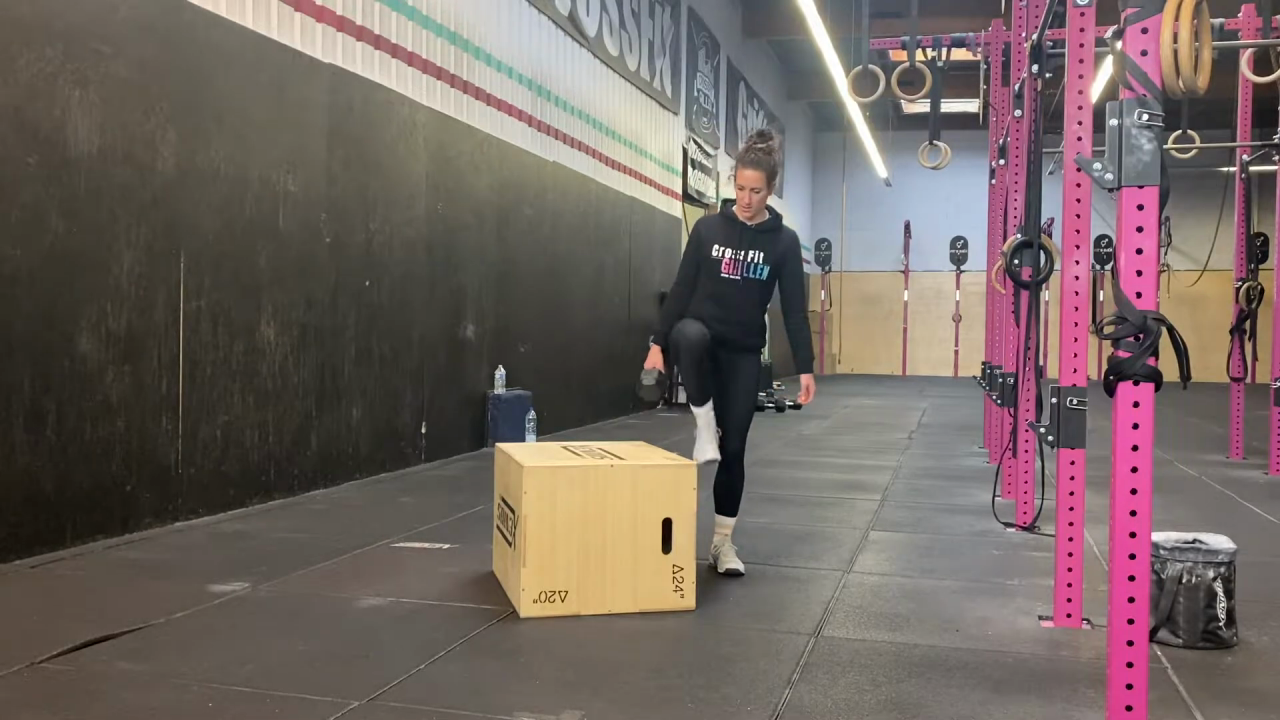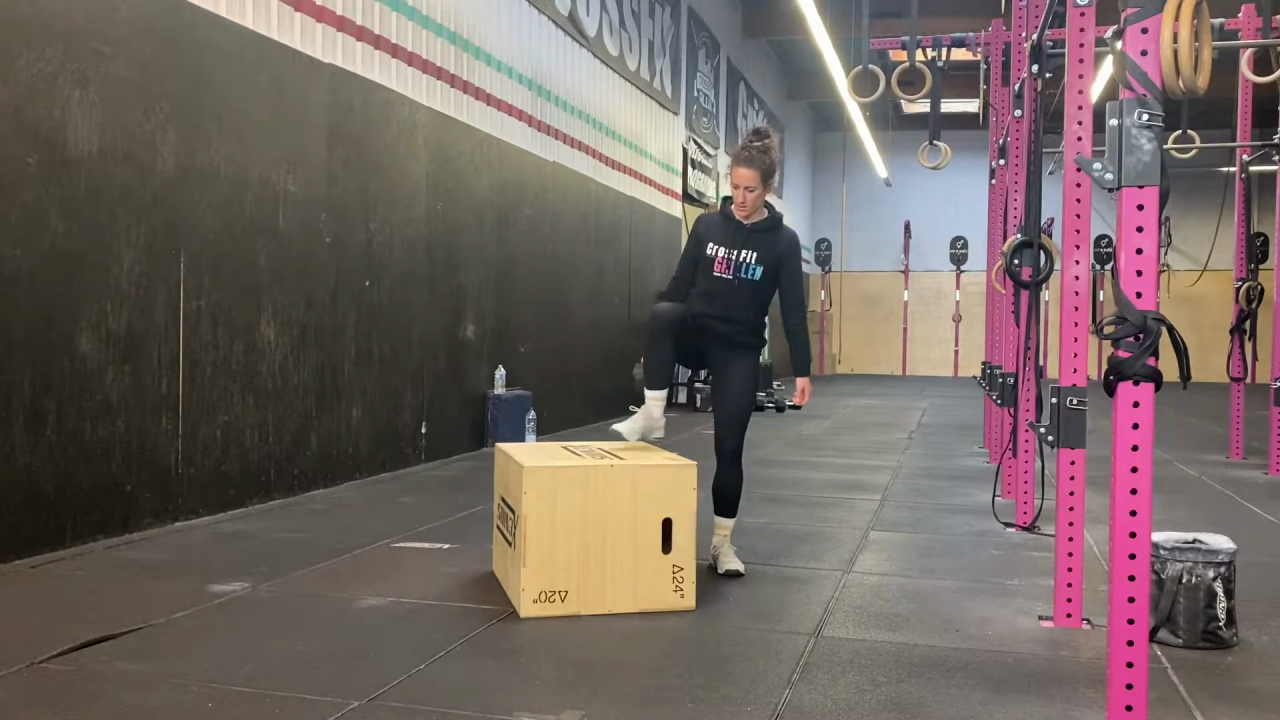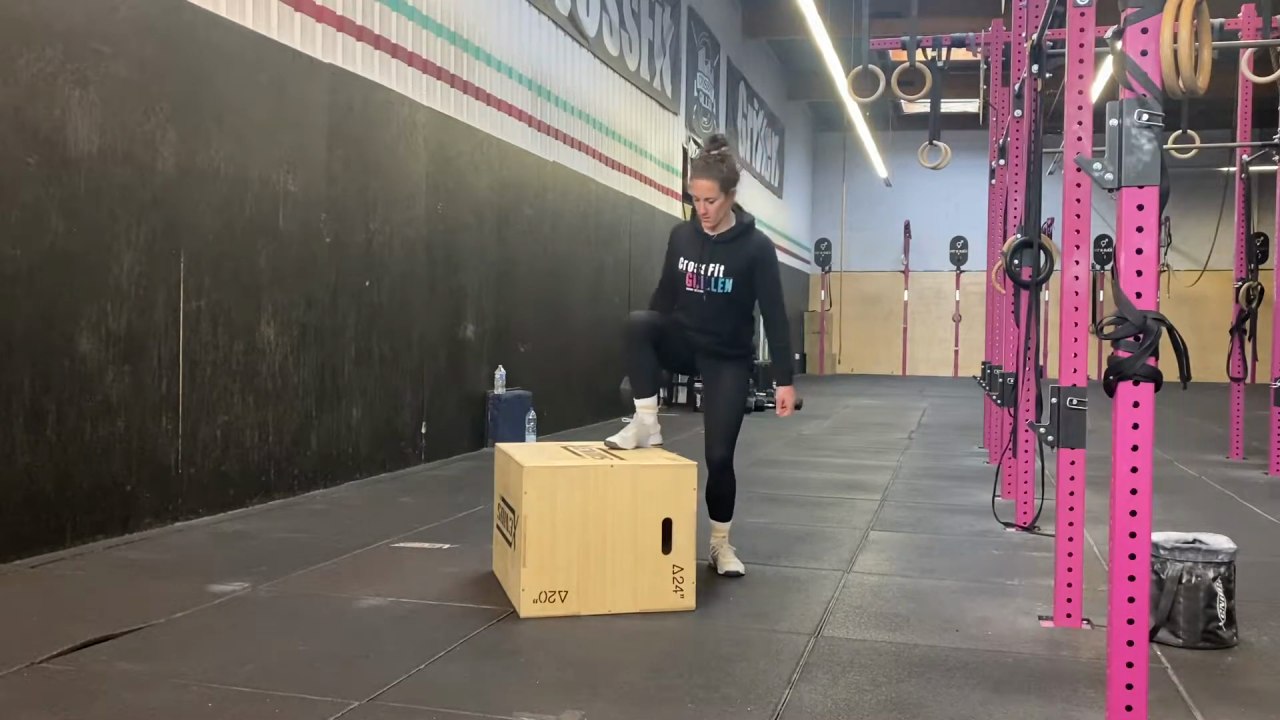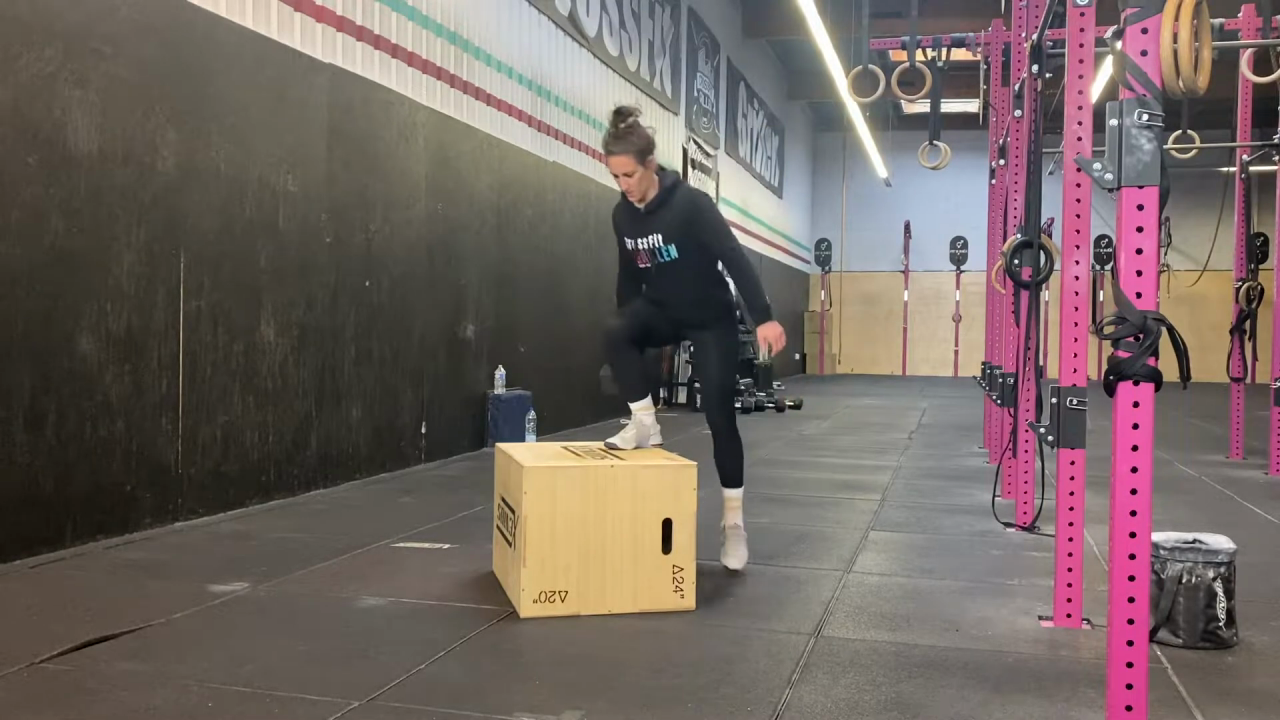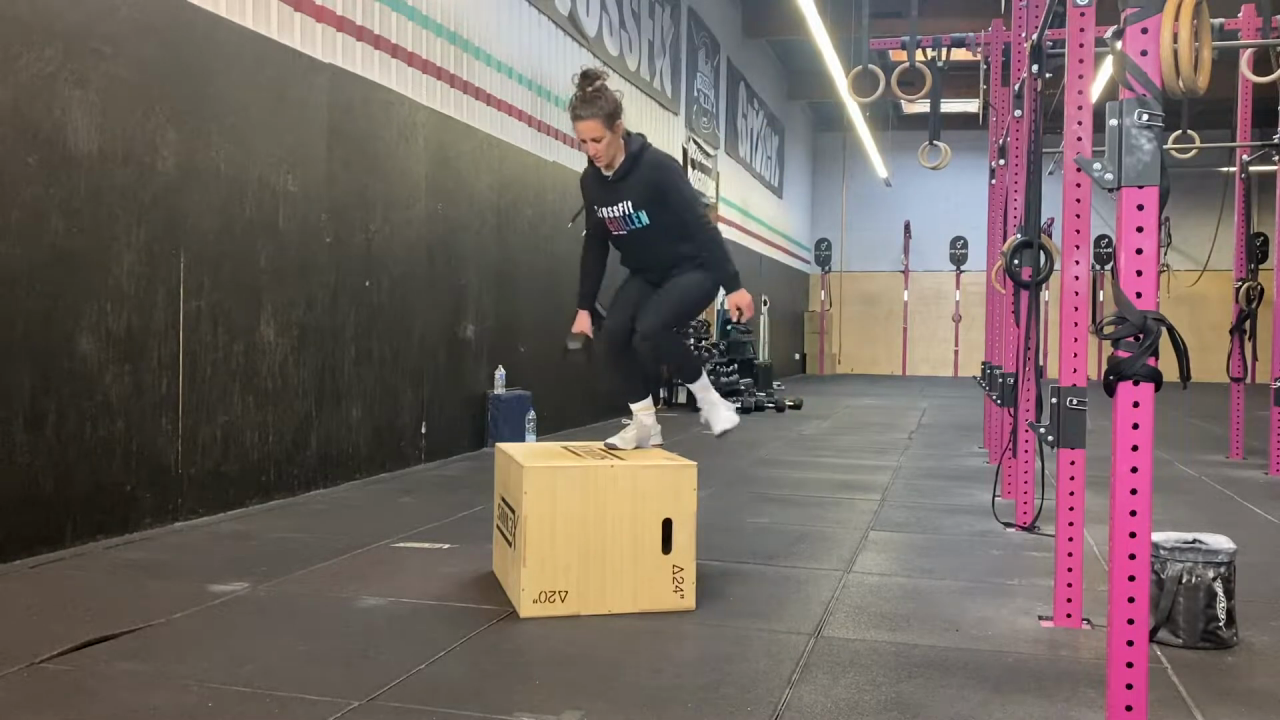
dt=0.3s
person 1, frame 1
left shoulder: (784, 241)
right shoulder: (708, 227)
left elbow: (794, 307)
right elbow: (681, 286)
left wrist: (805, 368)
right wrist: (658, 342)
left hip: (742, 351)
right hip: (696, 340)
left knee: (733, 447)
right knee: (692, 336)
left ankle: (723, 541)
right ankle: (704, 427)
person 1, frame 2
left shoulder: (782, 241)
right shoulder: (707, 225)
left elbow: (793, 308)
right elbow: (680, 283)
left wrist: (802, 369)
right wrist: (656, 340)
left hip: (739, 352)
right hip: (694, 336)
left knee: (729, 448)
right knee: (664, 312)
left ankle: (722, 542)
right ankle: (652, 415)
person 1, frame 3
left shoulder: (755, 246)
right shoulder: (681, 235)
left elbow: (774, 314)
right elbow: (665, 294)
left wrist: (785, 378)
right wrist: (646, 354)
left hip: (729, 358)
right hip: (683, 344)
left knee: (719, 455)
right knee: (638, 321)
left ankle: (721, 543)
right ankle: (646, 424)
person 1, frame 4
left shoulder: (690, 202)
right shoulder: (623, 214)
left elbow: (735, 260)
right elbow: (628, 275)
left wrist: (764, 319)
right wrist: (627, 337)
left hip: (711, 319)
right hip: (661, 313)
left knee: (719, 418)
right knee: (616, 332)
left ankle: (732, 520)
right ankle: (644, 421)
person 1, frame 5
left shoulder: (657, 168)
right shoulder: (591, 181)
left elbow: (701, 226)
right elbow: (595, 247)
left wrist: (734, 286)
right wrist: (584, 308)
left hip: (691, 271)
right hip: (644, 275)
left knee: (652, 328)
right knee: (613, 334)
left ankle: (707, 395)
right ankle: (645, 422)
